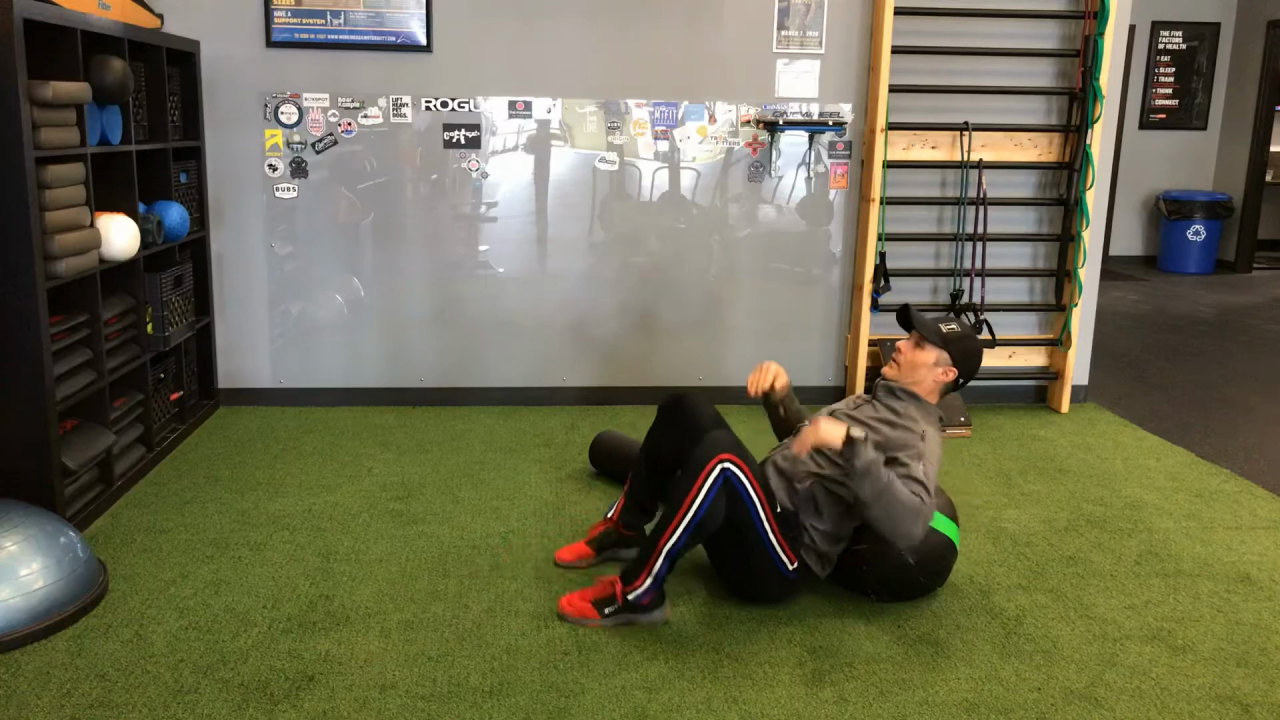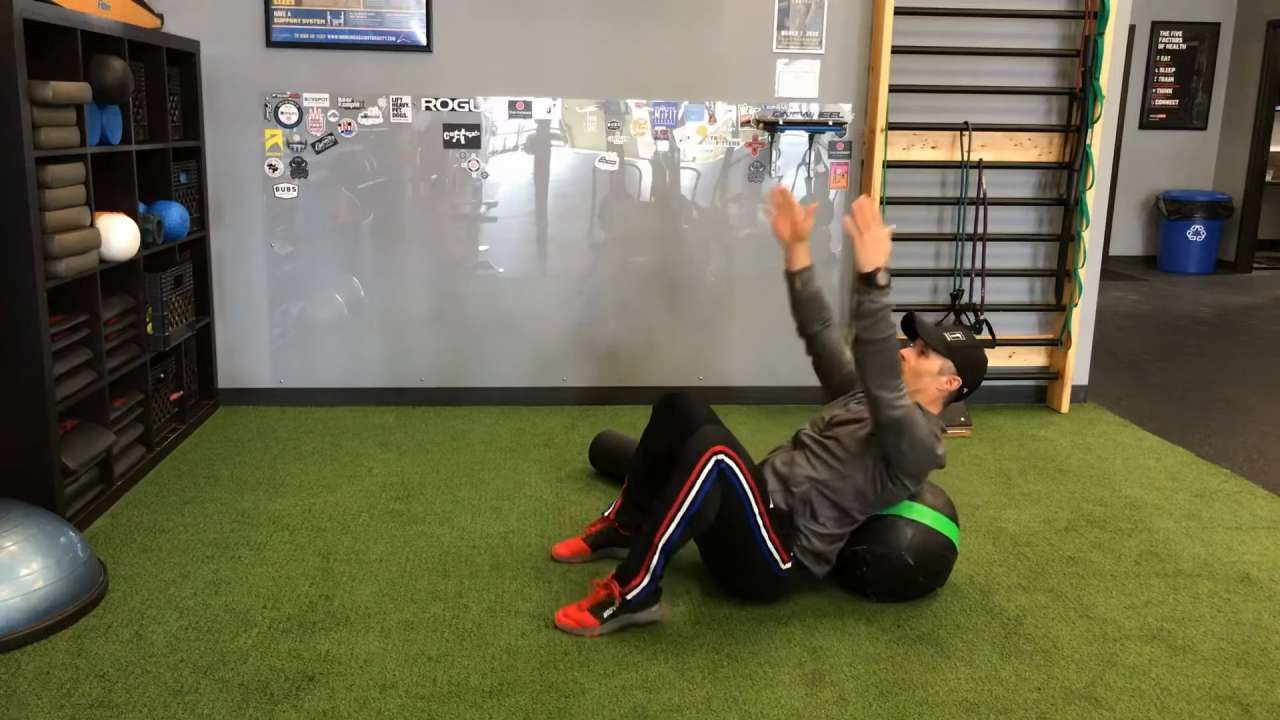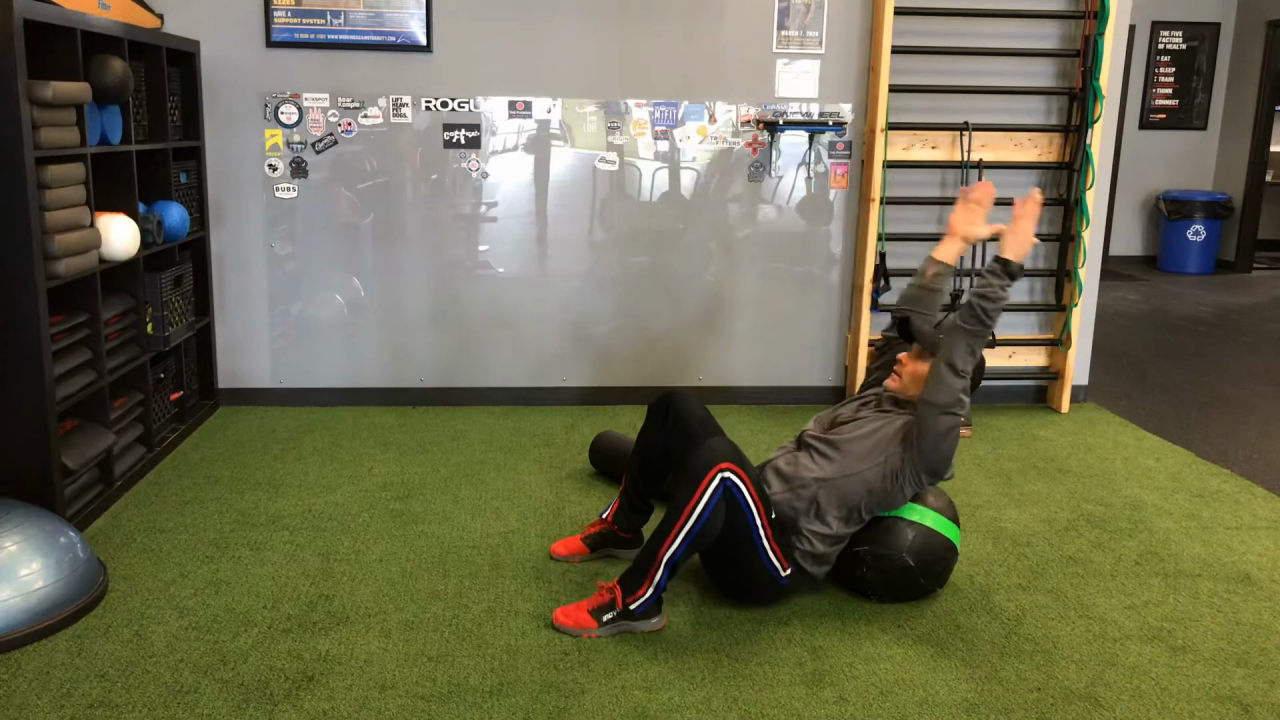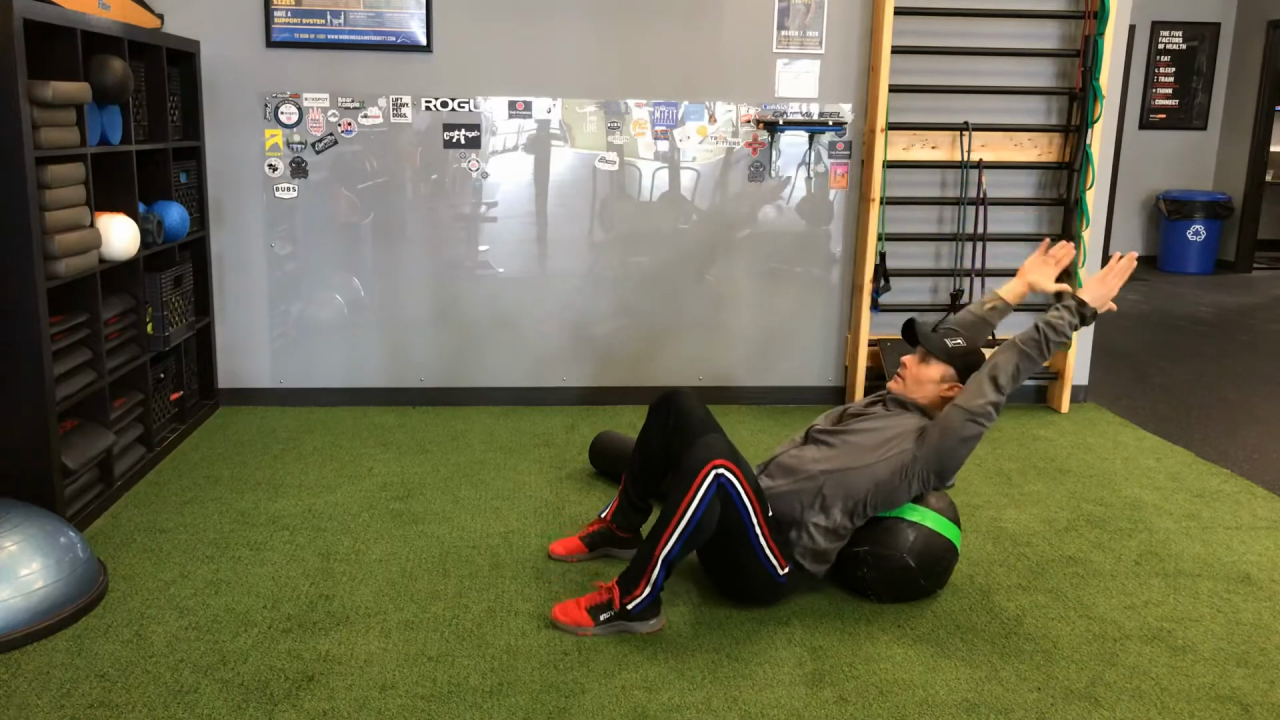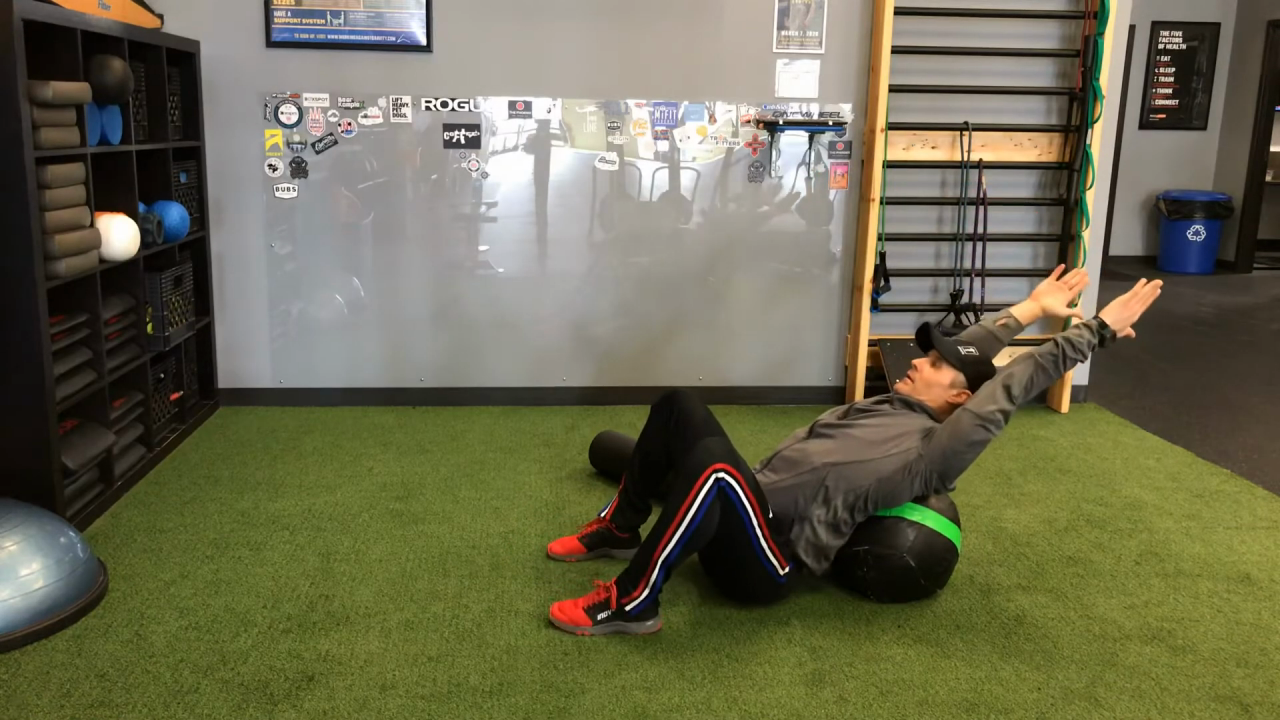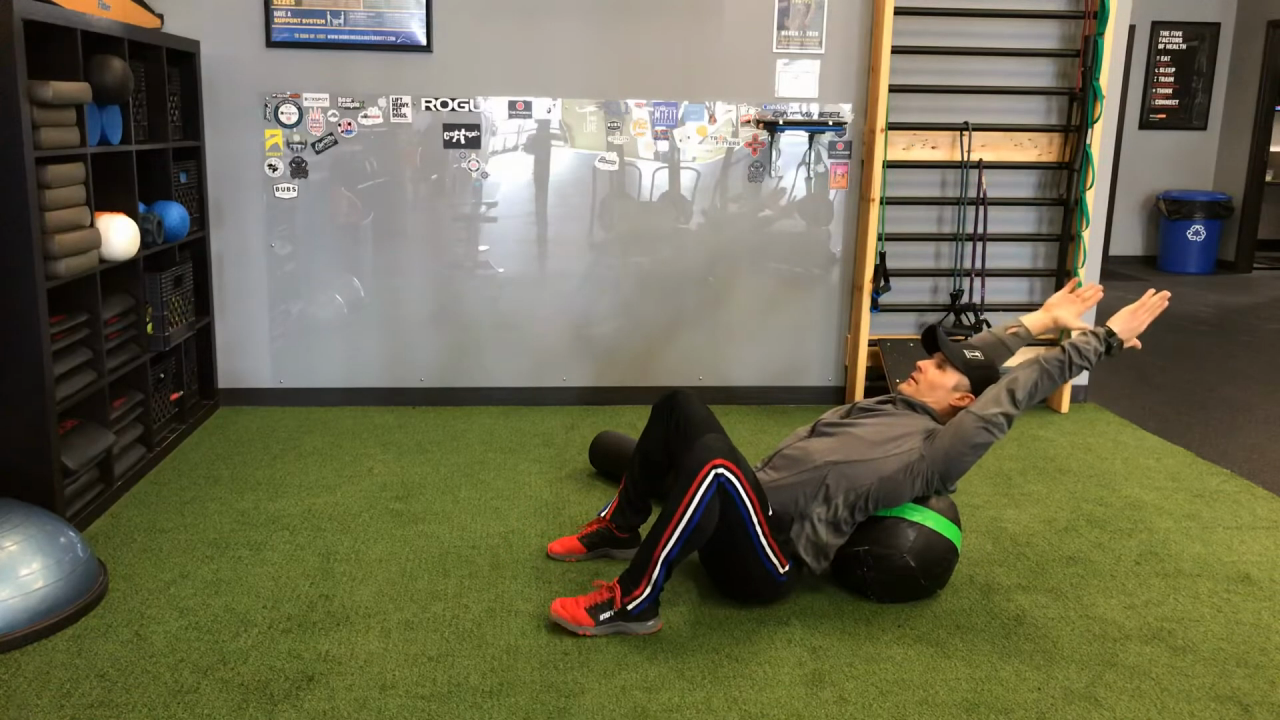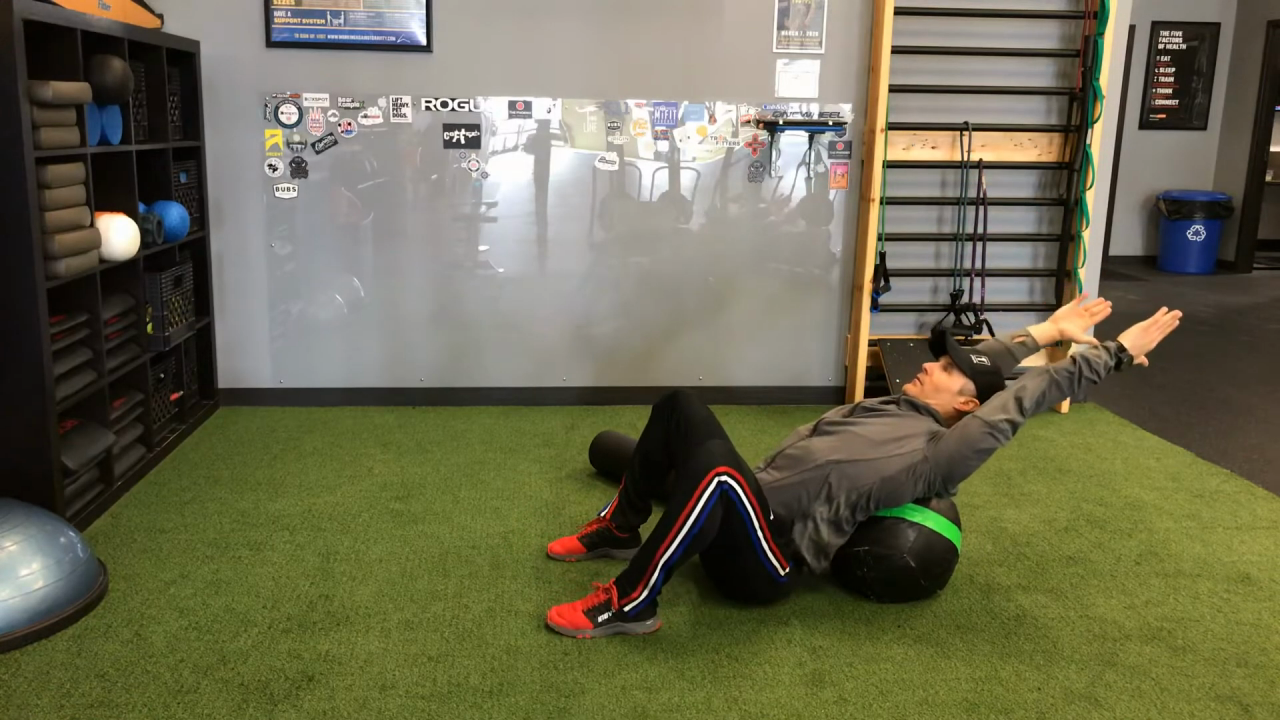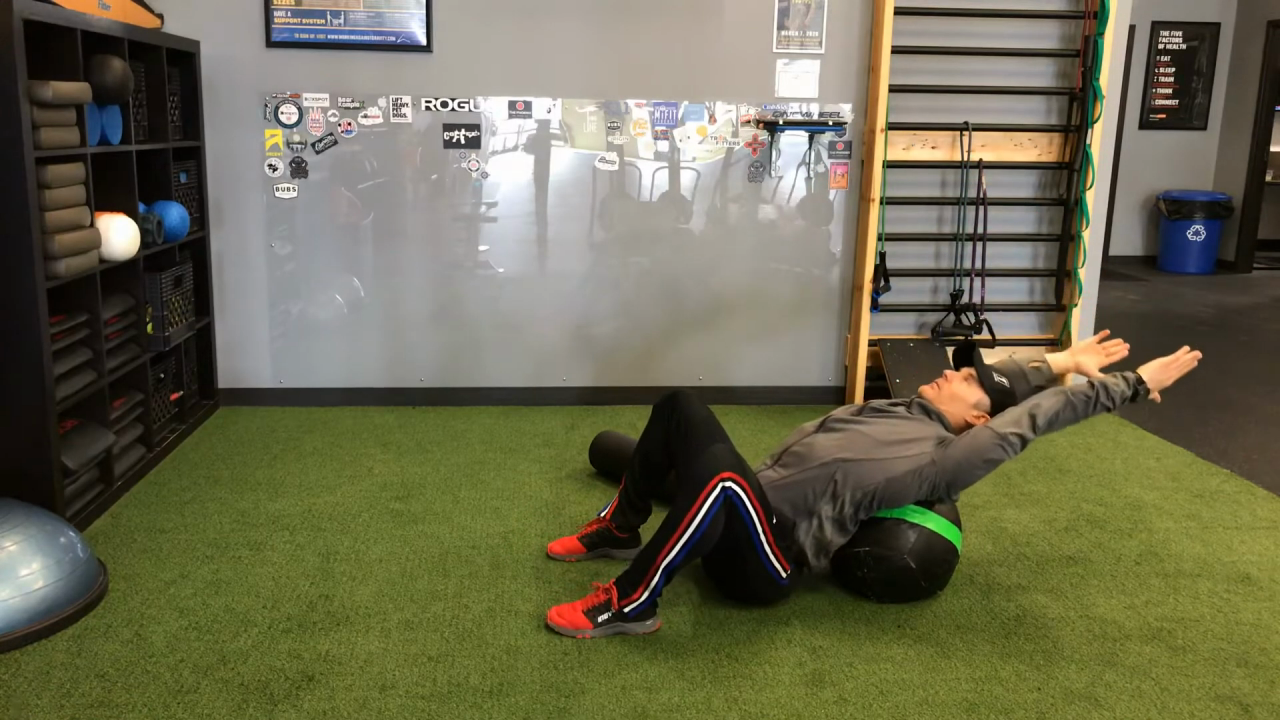
dt=0.5s
person 1, frame 1
left shoulder: (918, 439)
right shoulder: (876, 399)
left elbow: (906, 523)
right elbow: (796, 433)
left wrist: (851, 441)
right wrist: (779, 391)
left hip: (775, 558)
right hip: (750, 511)
left knee: (719, 451)
right knee: (685, 408)
left ankle: (636, 593)
right ankle: (625, 530)
person 1, frame 2
left shoulder: (917, 444)
right shoulder: (864, 394)
left elbow: (887, 383)
right elbow: (819, 334)
left wrist: (872, 275)
right wrist: (797, 250)
left hip: (768, 558)
right hip: (750, 513)
left knee: (710, 450)
right knee: (681, 407)
left ankle: (632, 593)
right ankle: (623, 530)
person 1, frame 3
left shoulder: (923, 446)
right shoulder: (880, 398)
left elbow: (958, 358)
right elbow: (910, 322)
left wrist: (1006, 262)
right wrist: (952, 243)
left hip: (765, 563)
right hip: (743, 512)
left knee: (717, 464)
right knee: (675, 407)
left ankle: (634, 604)
right ankle: (621, 530)
person 1, frame 4
left shoulder: (930, 446)
right shoulder: (890, 403)
left elbow: (999, 376)
right elbow: (950, 341)
left wrist: (1077, 306)
right wrist: (1017, 288)
left hip: (766, 559)
right hip: (747, 514)
left knee: (712, 462)
right knee: (677, 406)
left ankle: (632, 603)
right ankle: (620, 529)
person 1, frame 5
left shoulder: (934, 448)
right shoulder: (890, 407)
left elbow: (1008, 389)
right elbow: (959, 352)
left wrist: (1096, 330)
right wrist: (1029, 310)
left hip: (766, 556)
right hip: (742, 513)
left knee: (712, 464)
right knee: (678, 405)
left ankle: (631, 604)
right ankle: (618, 530)
person 1, frame 6
left shoulder: (934, 450)
right shoulder: (891, 407)
left elbow: (1013, 393)
right elbow: (965, 356)
left wrist: (1103, 338)
right wrist: (1039, 319)
left hip: (766, 557)
right hip: (742, 512)
left knee: (709, 459)
right knee: (679, 407)
left ankle: (631, 603)
right ankle: (619, 530)
person 1, frame 7
left shoulder: (938, 452)
right shoulder: (895, 408)
left elbow: (1019, 403)
right elbow: (970, 361)
left wrist: (1114, 352)
right wrist: (1048, 330)
left hip: (765, 556)
right hip: (739, 510)
left knee: (711, 465)
right knee: (679, 406)
left ankle: (629, 605)
right ankle: (618, 530)
person 1, frame 8
left shoulder: (945, 457)
right shoulder: (906, 410)
left elbow: (1029, 420)
right elbow: (984, 373)
left wrist: (1132, 383)
right wrist: (1060, 361)
left hip: (766, 556)
right hip: (745, 508)
left knee: (716, 472)
right knee: (679, 406)
left ankle: (629, 604)
right ankle: (618, 530)
